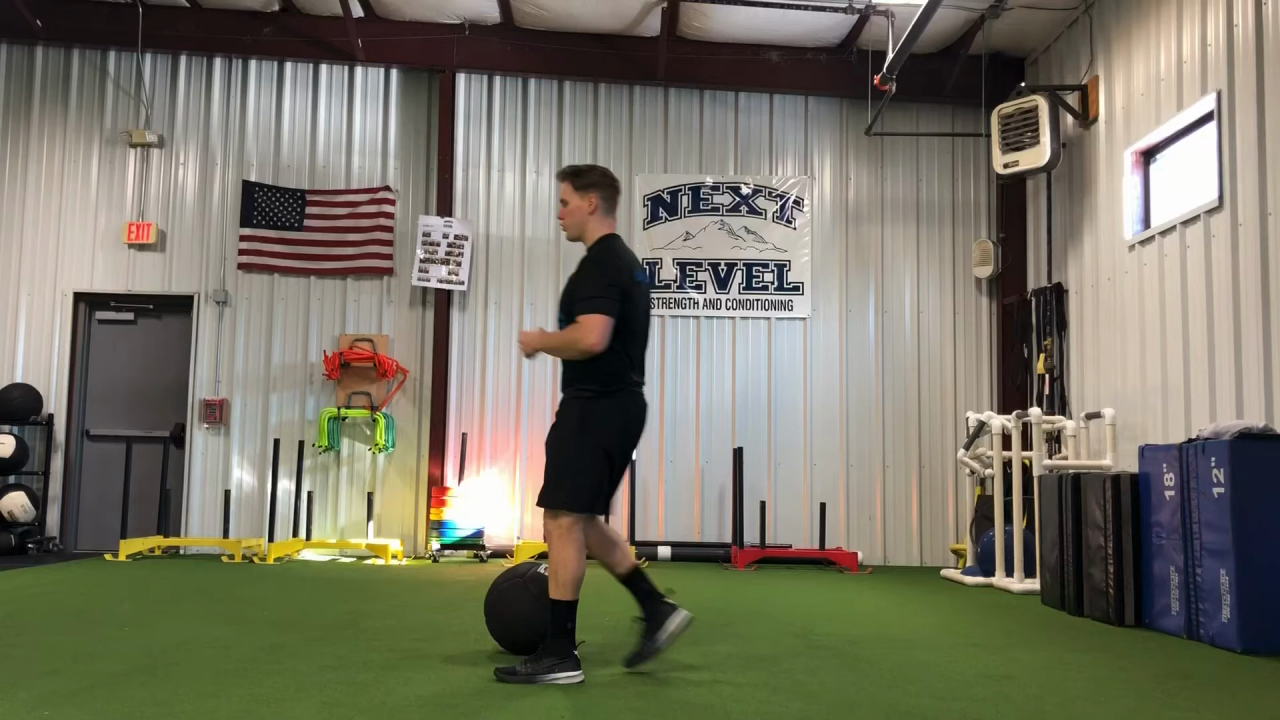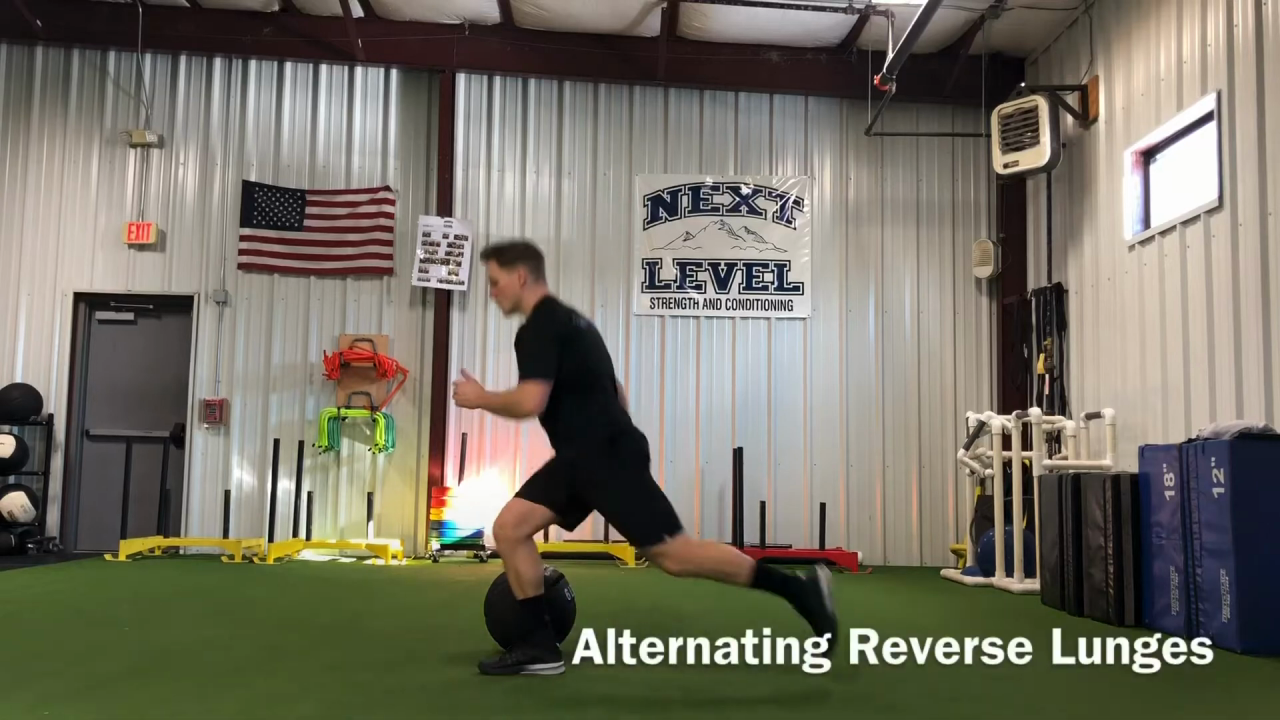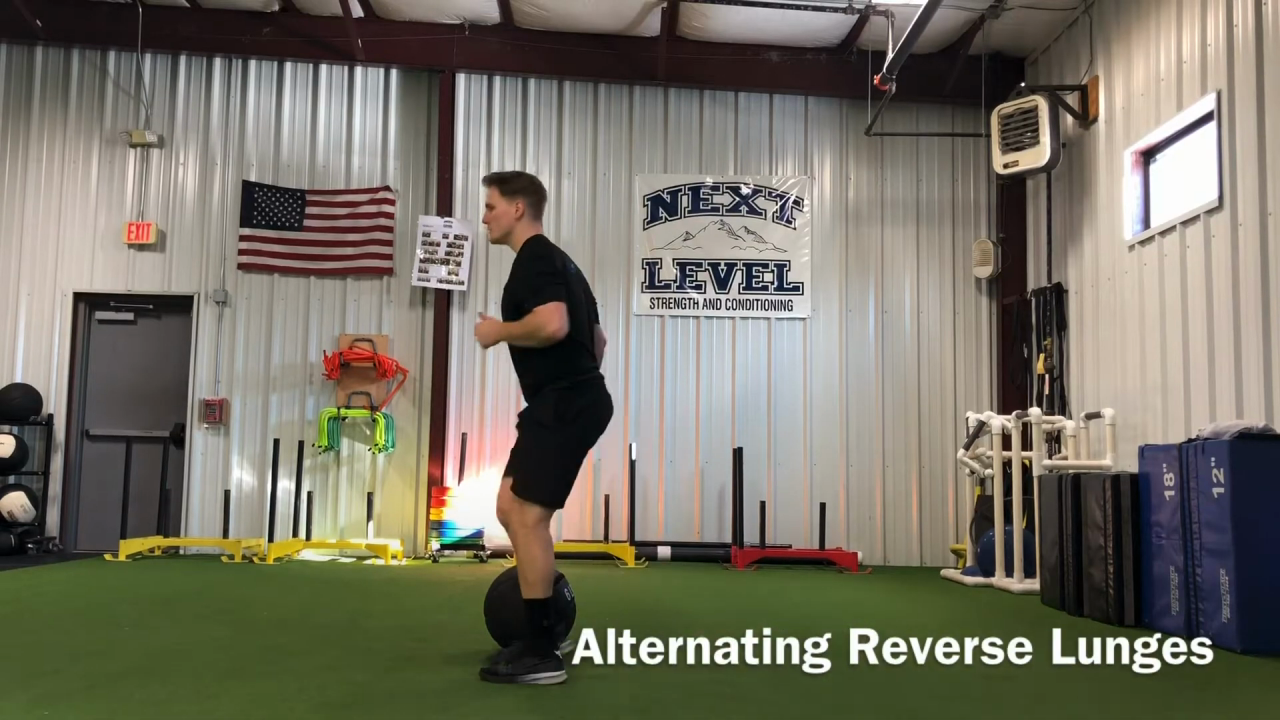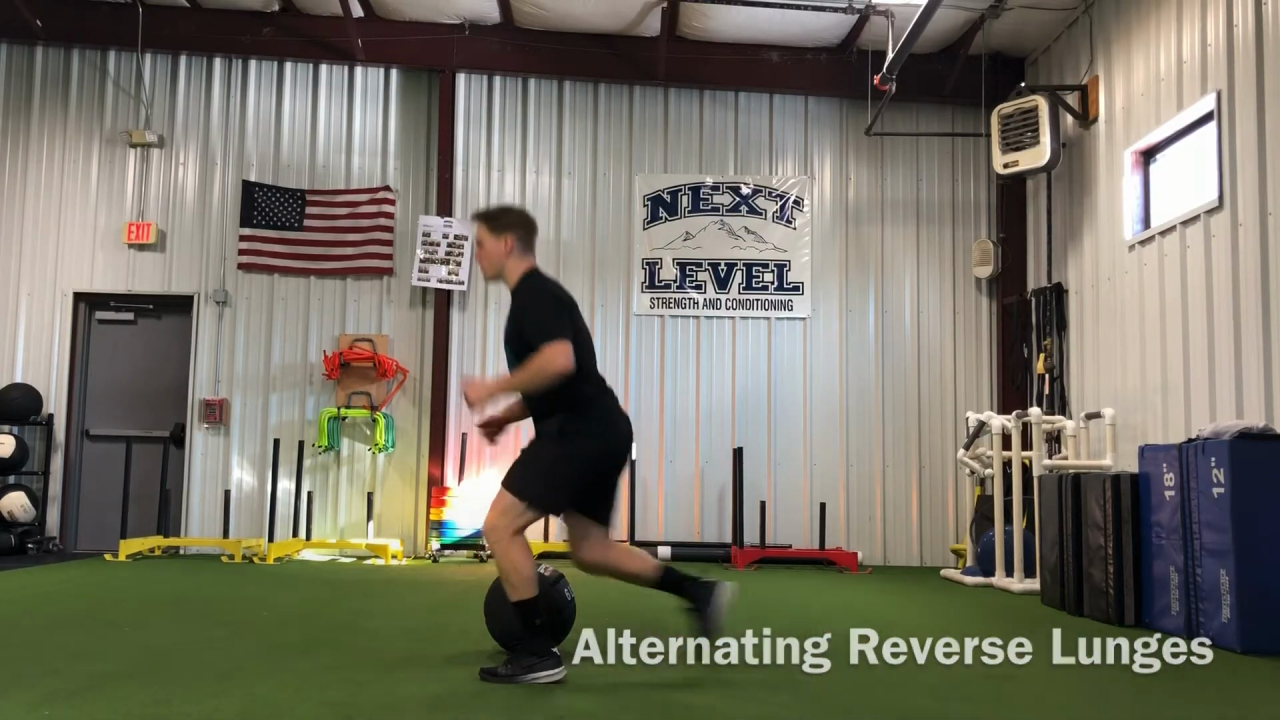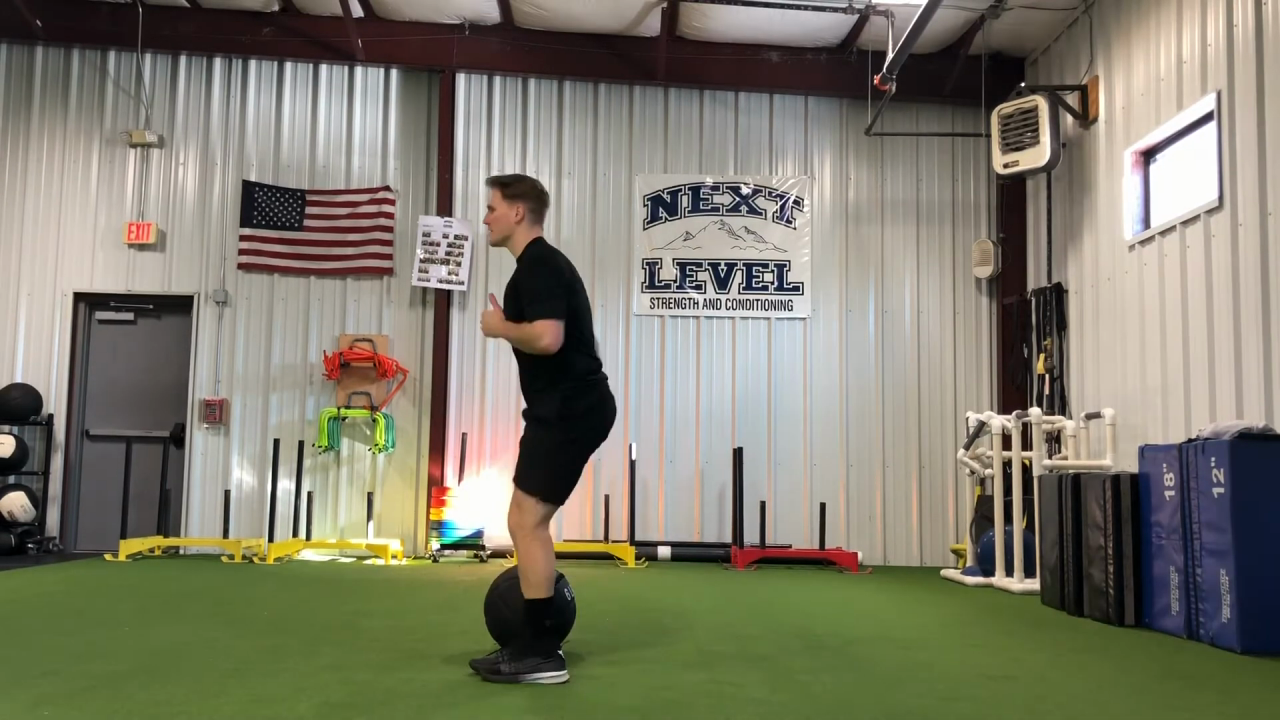
dt=1s
person 1, frame 1
left shoulder: (600, 263)
right shoulder: (626, 263)
left elbow: (592, 338)
left wrist: (540, 342)
left hip: (593, 409)
right hip: (617, 407)
left knee: (562, 524)
right knee: (582, 522)
left ankle: (560, 653)
right ankle: (656, 608)
person 1, frame 2
left shoulder: (539, 326)
right shoulder: (561, 319)
left elbow: (530, 401)
right elbow: (602, 389)
left wrist: (477, 397)
left hip: (607, 455)
right hip: (583, 455)
left knee: (673, 552)
right knee: (509, 528)
left ankle: (802, 589)
right ankle: (540, 646)
person 1, frame 3
left shoulder: (535, 262)
right shoulder: (552, 263)
left elbow: (552, 327)
right elbow: (596, 337)
left wrist: (497, 332)
left hip: (565, 409)
right hip: (566, 407)
left knee: (523, 517)
right knee: (513, 511)
left ankle: (543, 652)
right ankle: (540, 636)
person 1, frame 4
left shoulder: (534, 297)
right shoulder: (538, 295)
left elbow: (562, 362)
left wrist: (496, 388)
right wrist: (507, 415)
left hip: (581, 435)
right hip: (601, 432)
left knee: (499, 528)
right knee: (588, 545)
left ankle: (536, 653)
right ankle: (699, 591)
person 1, frame 5
left shoulder: (538, 265)
right shoulder: (545, 263)
left elbow: (549, 338)
left wrist: (501, 329)
left hip: (568, 411)
right hip: (566, 408)
left knee: (525, 524)
right knee: (526, 522)
left ankle: (540, 654)
right ankle: (534, 641)
